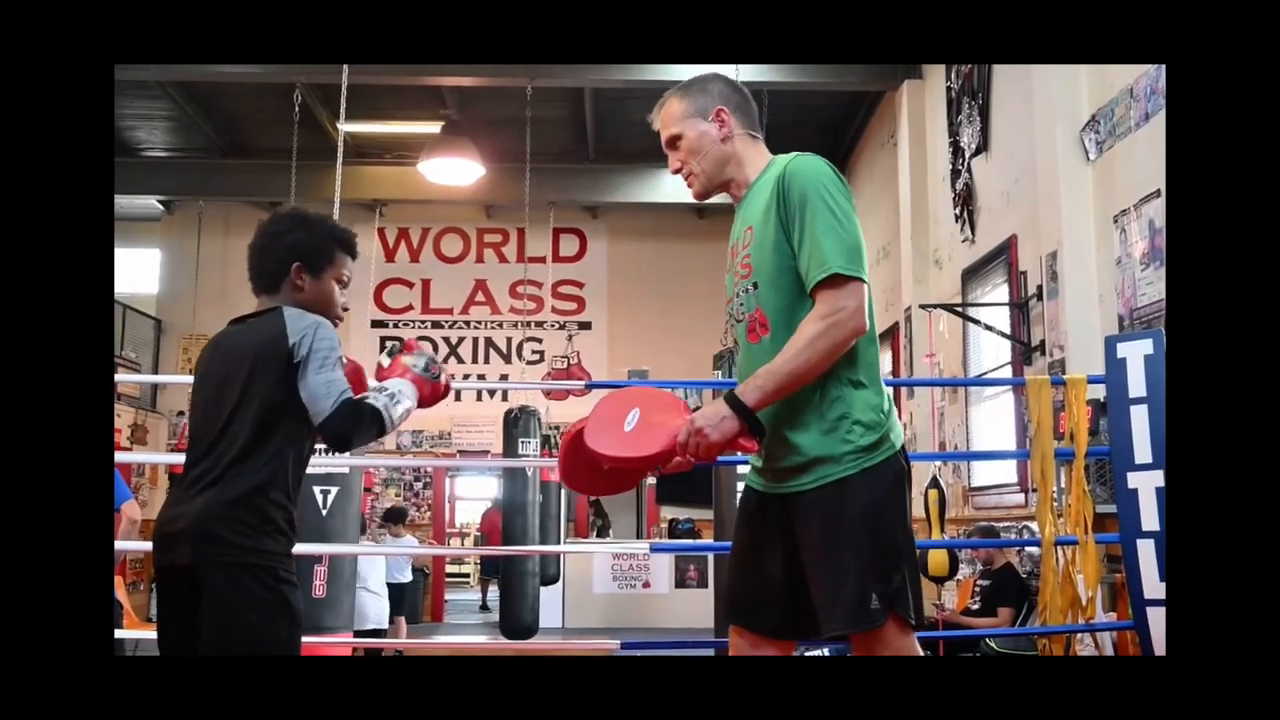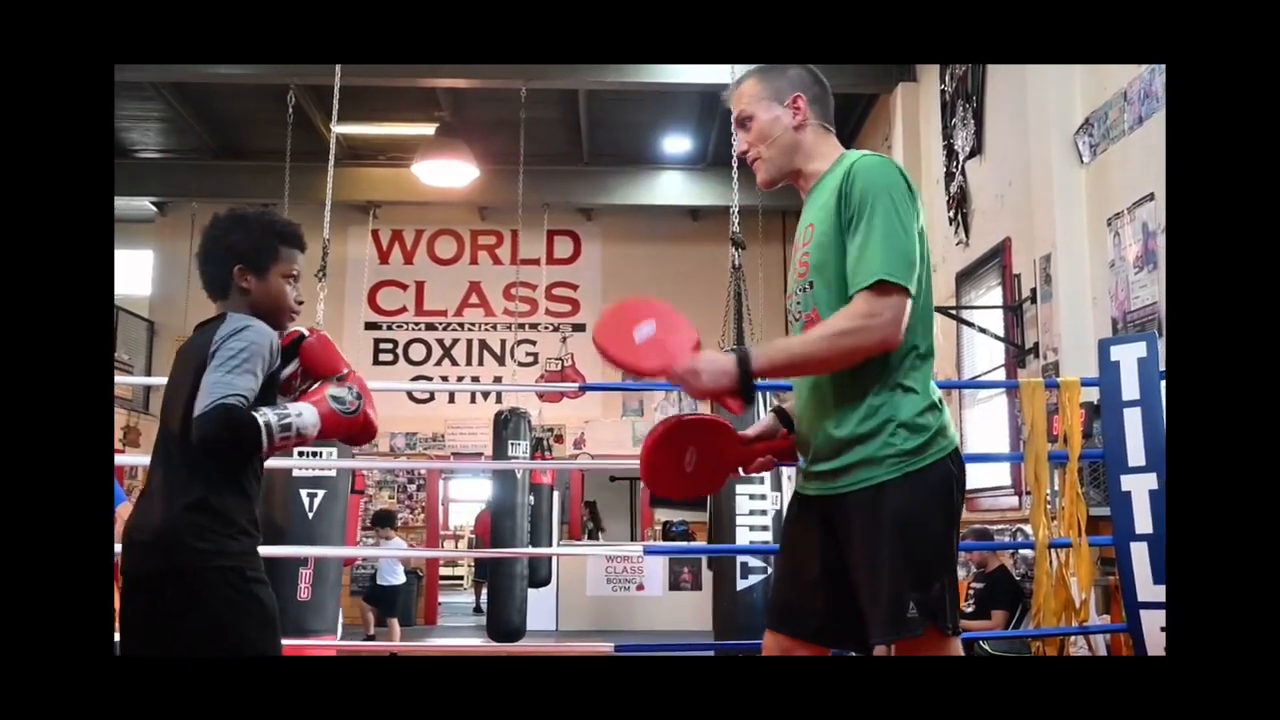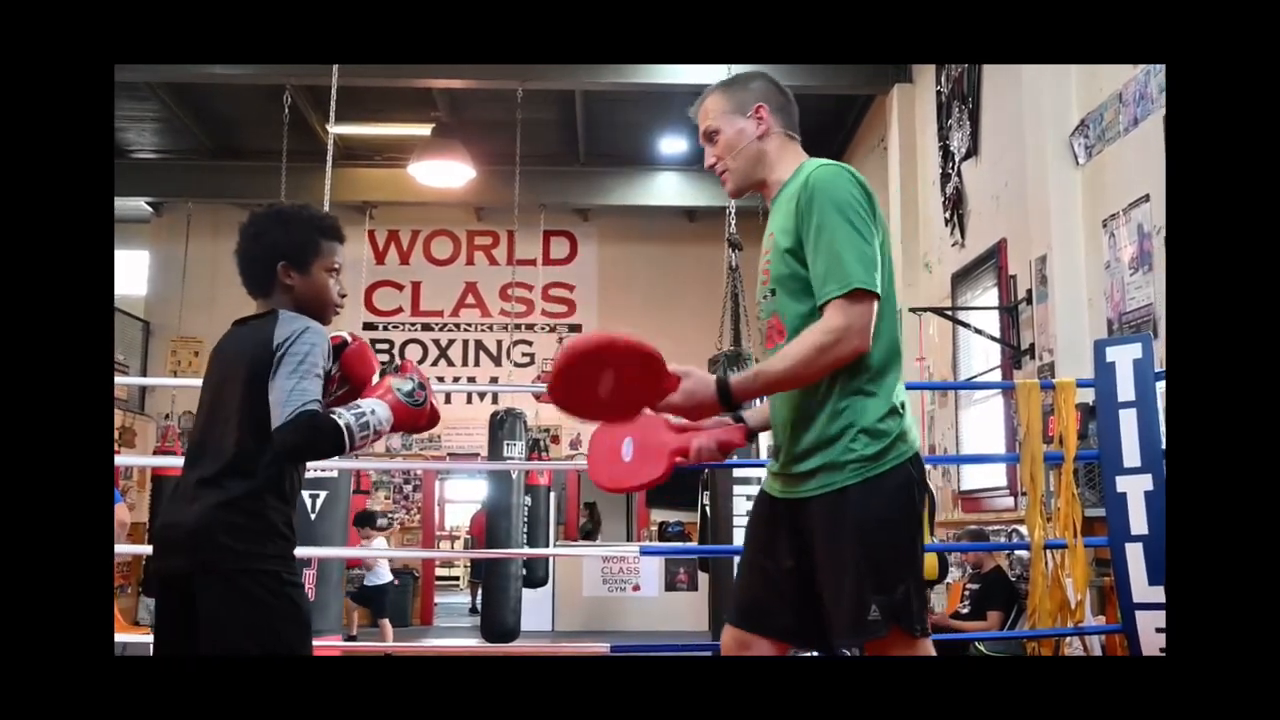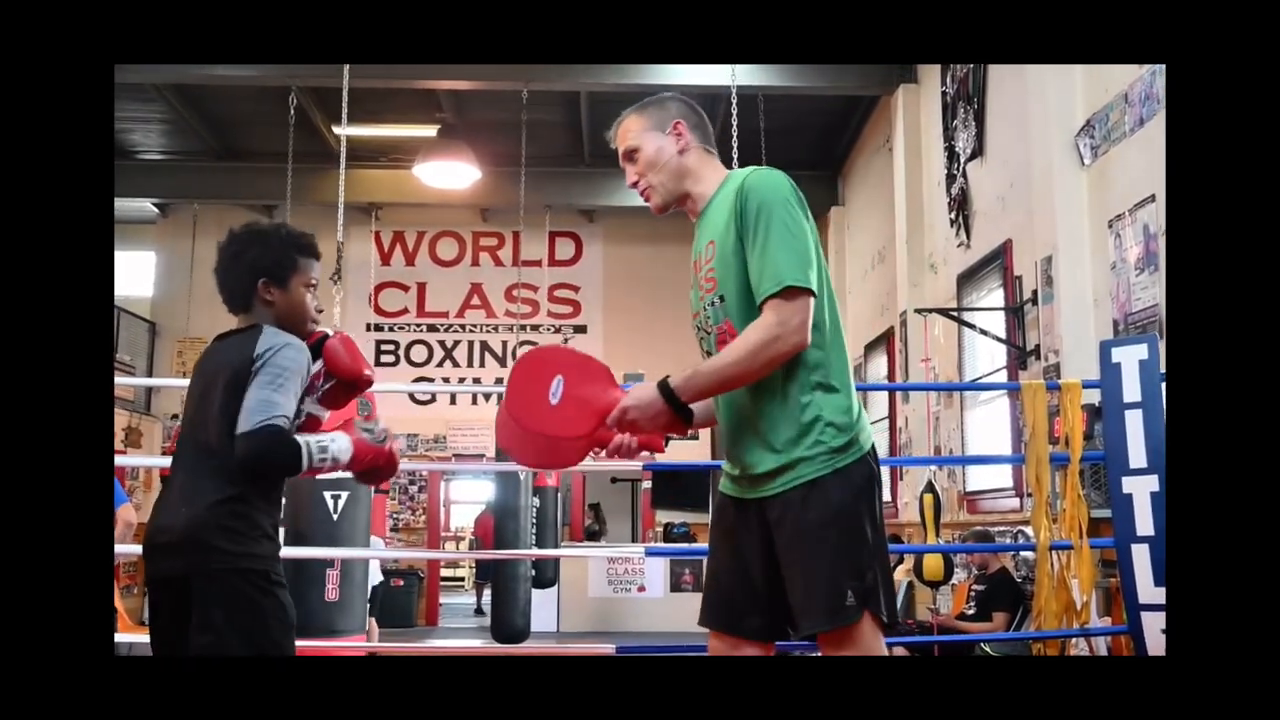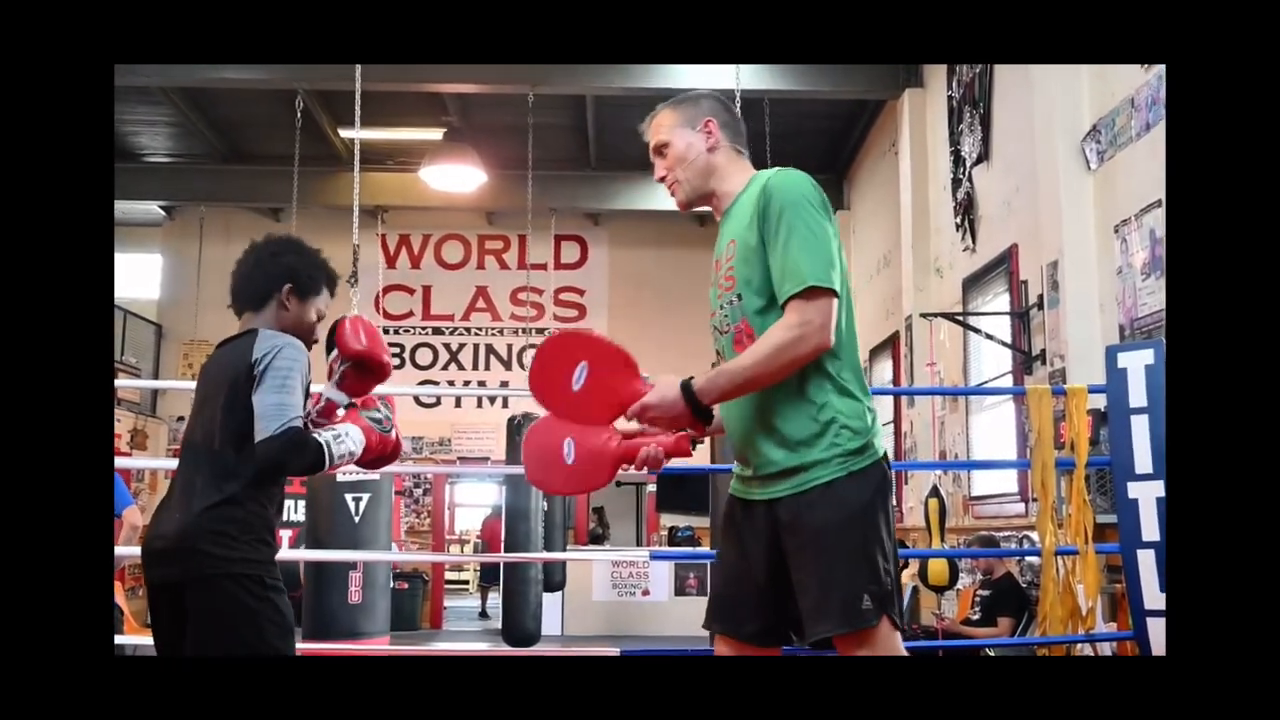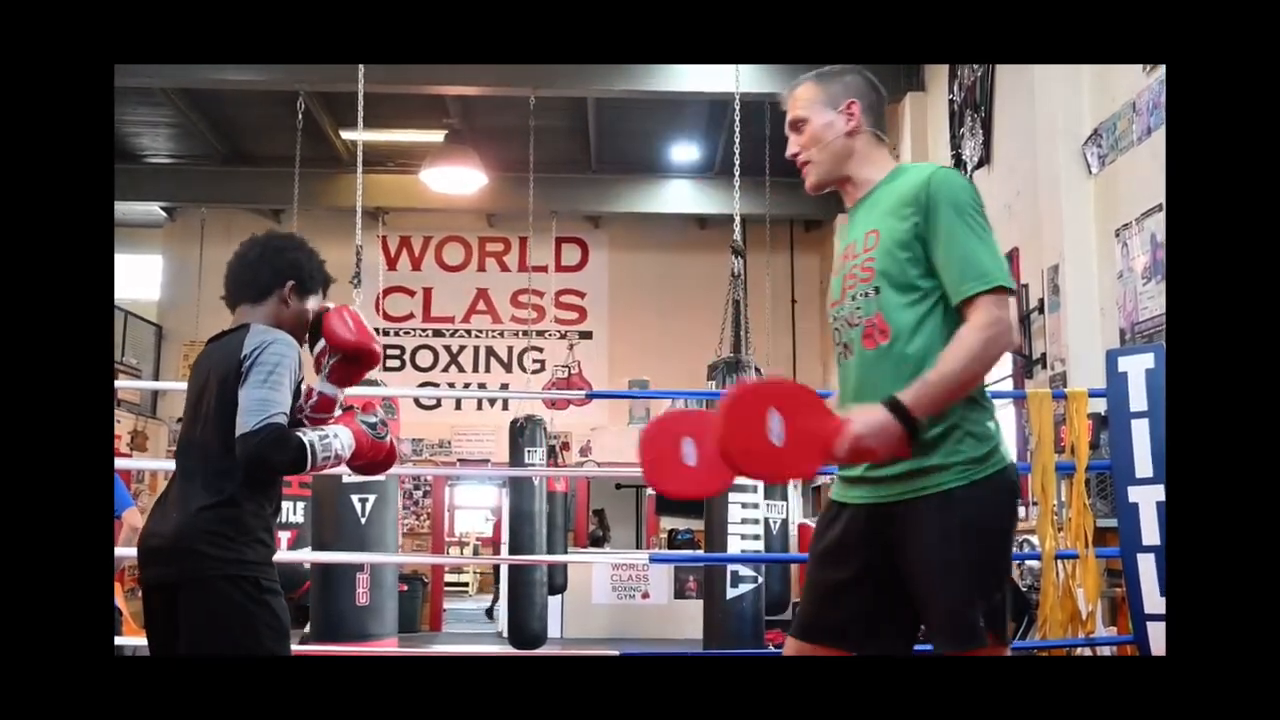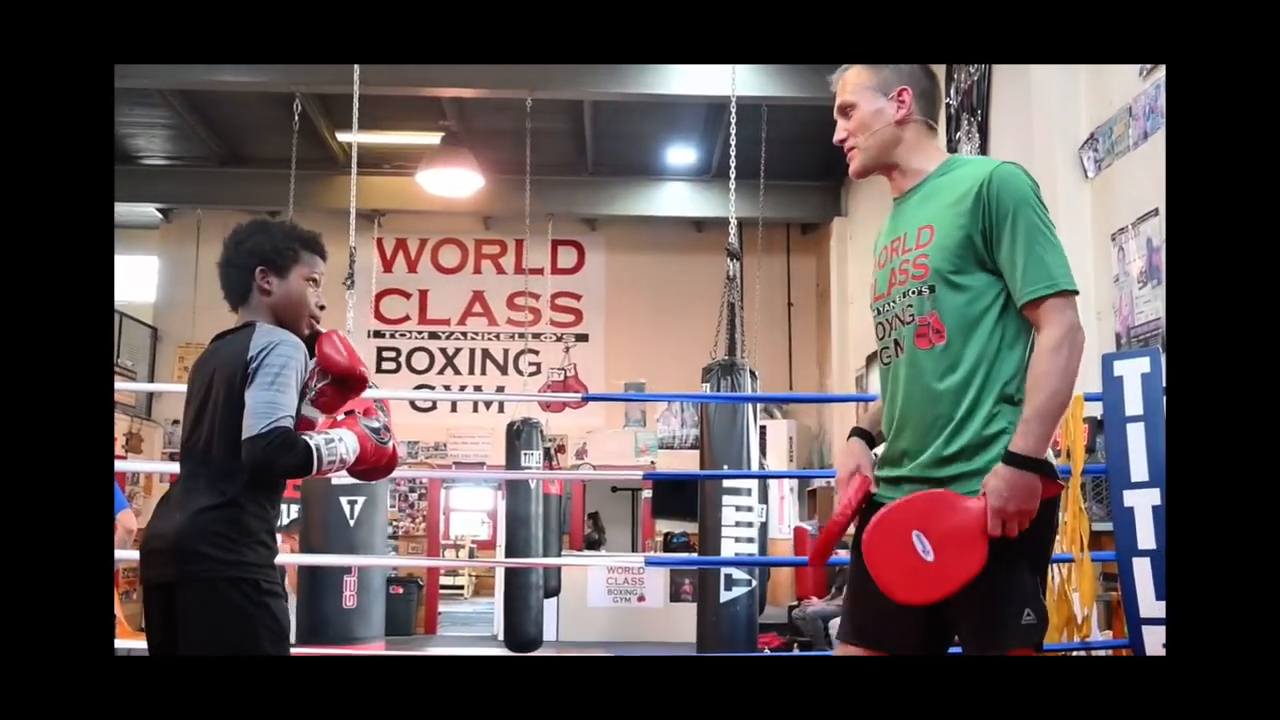
dt=0.5s
person 1, frame 1
left shoulder: (801, 176)
right shoulder: (746, 220)
left elbow: (845, 314)
left wrist: (737, 407)
right wrist: (703, 423)
left hip: (845, 464)
right hip: (775, 475)
left knee: (883, 639)
right knee: (753, 640)
person 1, frame 2
left shoulder: (867, 176)
right shoulder: (816, 208)
left elbow: (879, 321)
left wrist: (743, 366)
right wrist: (783, 421)
left hip: (896, 466)
right hip: (826, 476)
left knee: (924, 643)
right knee: (787, 644)
person 1, frame 3
left shoulder: (825, 184)
right shoulder: (785, 212)
left elbow: (850, 332)
left wrist: (725, 391)
right wrist: (740, 423)
left hip: (859, 471)
right hip: (795, 480)
left knee: (894, 645)
right knee: (747, 643)
person 1, frame 4
left shoulder: (759, 189)
right shoulder: (707, 235)
left elbow: (788, 329)
left wrist: (668, 395)
right wrist: (661, 423)
left hip: (818, 465)
right hip: (747, 480)
left knee: (849, 638)
right knee: (733, 642)
person 1, frame 5
left shoulder: (783, 191)
right shoulder: (730, 232)
left elbow: (812, 329)
left wrist: (692, 396)
right wrist: (683, 429)
left hip: (829, 471)
right hip: (757, 484)
left knee: (867, 642)
right knee: (738, 644)
person 1, frame 6
left shoulder: (933, 188)
right shoulder: (854, 230)
left elbow: (994, 324)
left wrist: (899, 415)
left hip: (951, 482)
right hip: (862, 492)
left knee: (971, 648)
right knee: (809, 649)
person 1, frame 7
left shoulder: (992, 185)
right shoulder: (893, 225)
left elbow: (1061, 329)
left wrist: (1021, 460)
right wrist: (864, 436)
left hip: (987, 491)
right hip: (895, 494)
left knee: (1002, 649)
right knee: (862, 647)
person 2, frame 1
left shoulder: (219, 344)
right shoulder: (309, 329)
right elbow: (339, 425)
right wrist: (407, 383)
left hip: (181, 533)
right hip: (242, 540)
person 2, frame 2
left shoulder: (199, 342)
right shoulder: (250, 333)
right elbow: (219, 426)
left wrist: (288, 386)
right wrist: (318, 414)
left hip: (150, 538)
right hip: (210, 545)
person 2, frame 3
left shoulder: (233, 340)
right shoulder: (300, 333)
right elbow: (300, 437)
left wrist: (329, 393)
right wrist: (386, 406)
left hip: (180, 535)
right hip: (243, 544)
person 2, frame 4
left shoulder: (216, 355)
right shoulder: (282, 347)
right elbow: (261, 449)
left wrist: (318, 401)
right wrist: (348, 444)
left hip: (171, 541)
right hip: (230, 548)
person 2, frame 5
left shoulder: (222, 359)
right shoulder: (281, 348)
right elbow: (282, 451)
left wrist: (344, 390)
right wrist: (359, 433)
left hip: (170, 546)
right hip: (227, 553)
person 2, frame 6
left shoulder: (213, 354)
right shoulder: (273, 344)
right elbow: (263, 448)
left wrist: (332, 382)
right wrist: (348, 437)
left hip: (166, 544)
right hip: (224, 554)
person 2, frame 7
left shoulder: (212, 355)
right shoulder: (278, 345)
right elbow: (268, 451)
left wrist: (314, 406)
right wrist: (350, 441)
left hip: (168, 543)
right hip: (225, 553)
